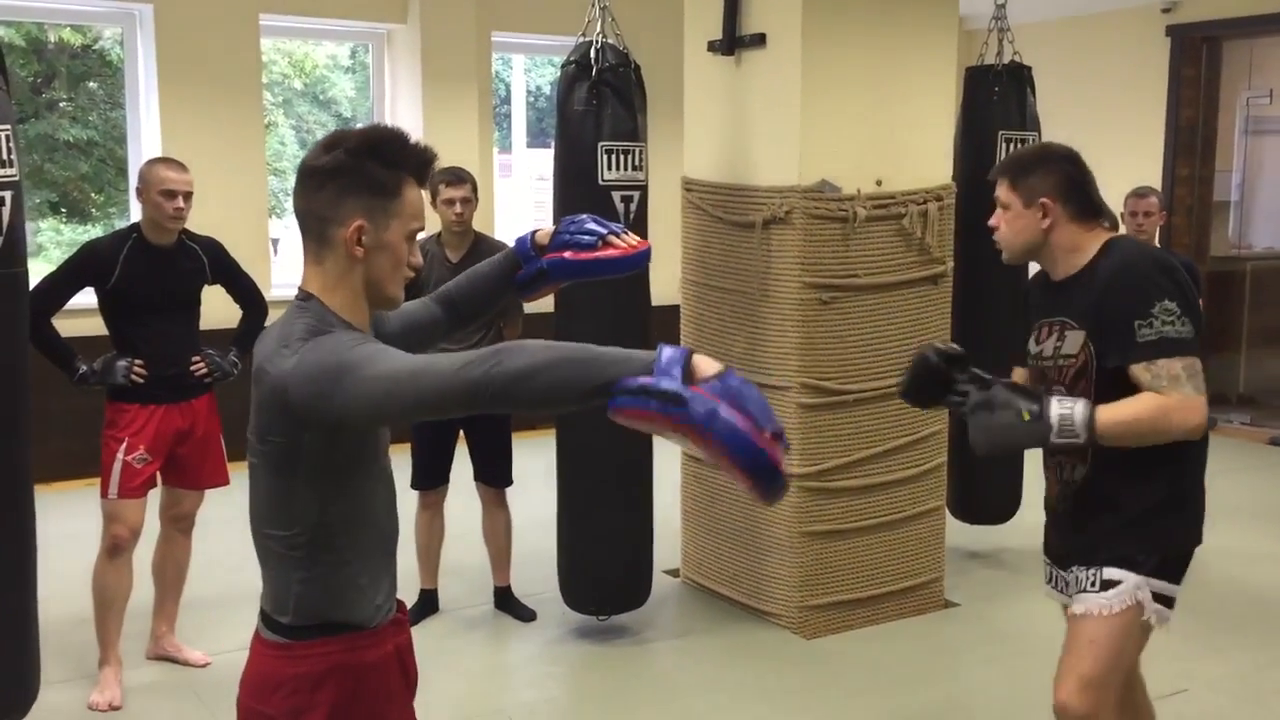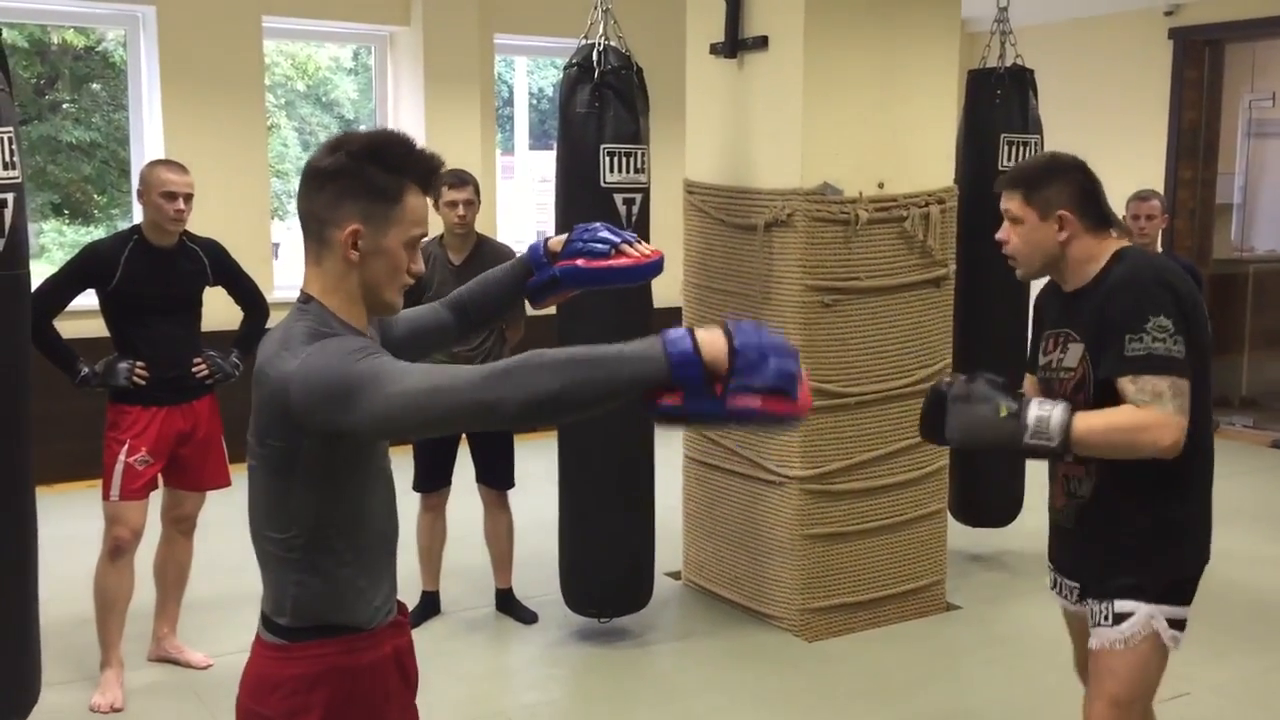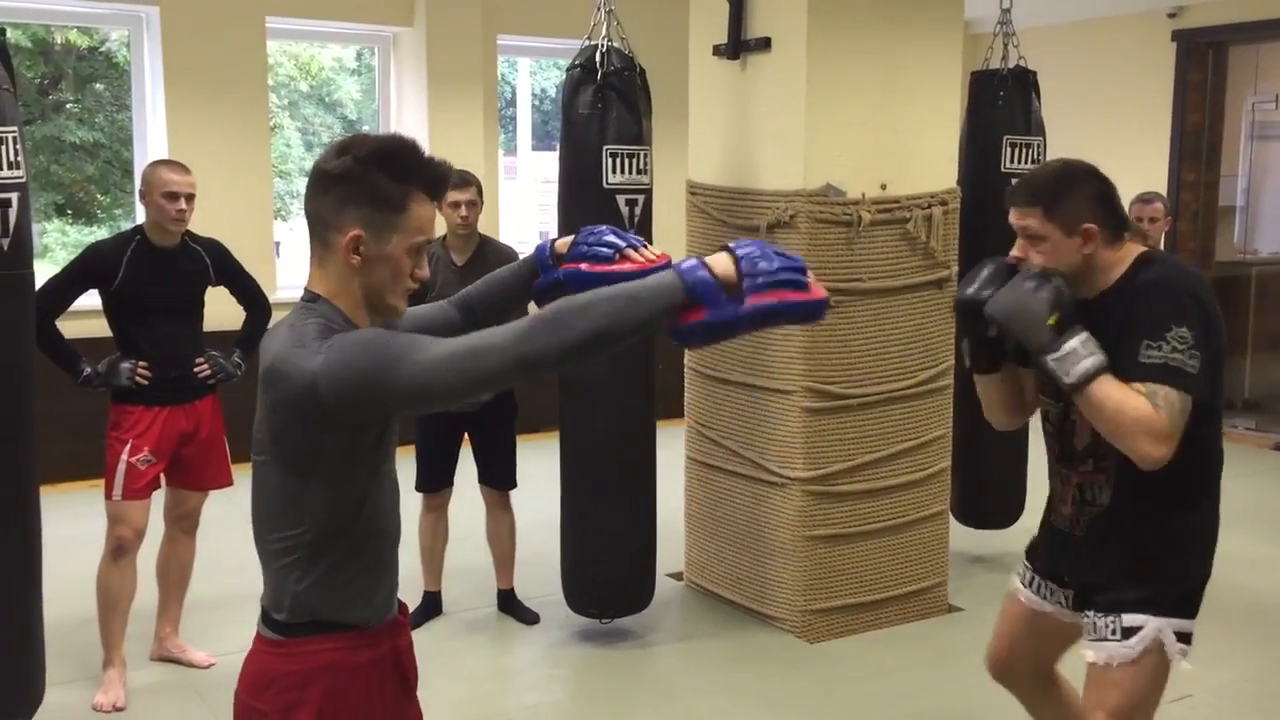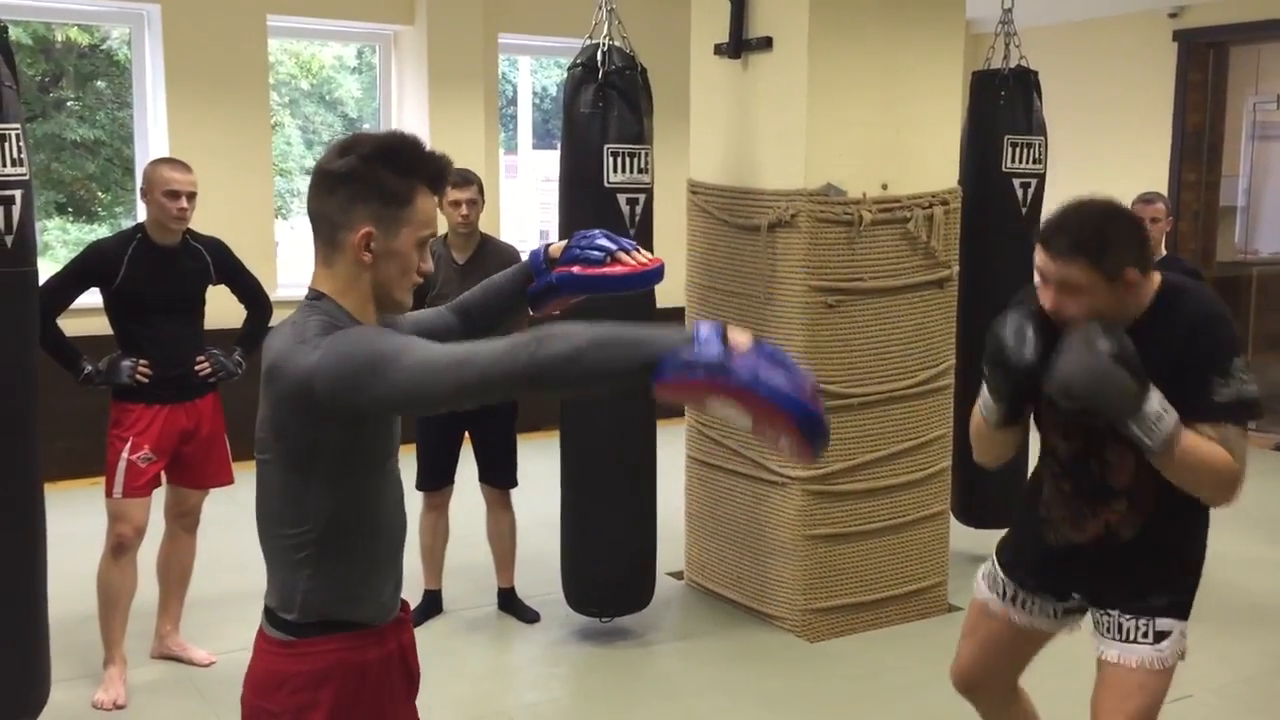
dt=0.2s
person 1, frame 1
left shoulder: (329, 332)
right shoulder: (314, 366)
left elbow: (441, 313)
right elbow: (487, 378)
left wrist: (530, 252)
right wrist: (668, 367)
left hip: (361, 646)
right hip: (320, 672)
person 1, frame 2
left shoulder: (335, 335)
right shoulder: (315, 369)
left elbow: (449, 319)
right elbow: (503, 391)
left wrist: (543, 258)
right wrist: (683, 353)
left hip: (363, 648)
person 1, frame 3
left shoulder: (332, 334)
right shoulder: (332, 364)
left elbow: (456, 316)
right elbow: (535, 344)
left wrist: (548, 260)
right wrist: (702, 279)
left hip: (366, 646)
person 1, frame 4
left shoulder: (332, 334)
right shoulder: (331, 361)
left elbow: (449, 325)
right elbow: (524, 360)
left wrist: (543, 263)
right wrist: (698, 343)
left hip: (365, 647)
person 2, frame 1
left shoulder: (1139, 275)
right shoulder: (1047, 286)
left elbow: (1185, 411)
right elbow: (1029, 398)
left wrist: (1051, 419)
right wrist: (965, 383)
left hip: (1142, 525)
right hip: (1077, 516)
person 2, frame 2
left shoulder: (1143, 288)
right shoulder: (1055, 297)
left elbow: (1161, 430)
right elbow: (1041, 400)
left wrist: (1025, 420)
right wrist: (980, 401)
left hip: (1149, 542)
right hip: (1084, 530)
person 2, frame 3
left shoulder: (1169, 296)
right shoulder: (1059, 292)
left elbow: (1151, 440)
right elbow: (1008, 416)
left wrist: (1061, 343)
right wrist: (987, 345)
left hip: (1152, 554)
right hip: (1071, 533)
right knee: (1010, 664)
person 2, frame 4
left shoulder: (1200, 327)
right shoulder: (1041, 319)
left elbow: (1222, 481)
right elbow: (989, 453)
left wrist: (1138, 407)
right wrist: (1004, 388)
left hip: (1148, 563)
right hip: (1048, 538)
right knee: (975, 677)
person 3, frame 1
left shoulder: (205, 251)
right shoulder: (106, 253)
left elbow: (255, 304)
right elbow: (35, 311)
left wrist: (232, 358)
right wrist: (85, 370)
left hip: (196, 404)
right hip: (135, 409)
left knee: (180, 520)
right knee: (120, 534)
left ankle: (163, 636)
right ankle: (109, 665)
person 3, frame 2
left shoulder: (206, 253)
right shoulder: (107, 255)
left elbow: (256, 306)
right elbow: (36, 314)
left wrist: (233, 360)
right wrist: (86, 372)
left hip: (198, 406)
right hip: (136, 410)
left knee: (181, 521)
right knee: (122, 536)
left ankle: (164, 638)
right ankle: (111, 666)
person 3, frame 3
left shoulder: (208, 253)
right shoulder: (109, 255)
left elbow: (259, 305)
right elbow: (38, 314)
left wrist: (235, 359)
right wrist: (88, 372)
left hip: (200, 406)
right hip: (138, 410)
left knee: (184, 521)
right knee: (124, 535)
left ankle: (166, 637)
right ankle: (113, 666)
person 3, frame 4
left shoulder: (209, 251)
right shoulder: (110, 254)
left elbow: (259, 303)
right elbow: (40, 312)
left wrist: (236, 357)
right wrist: (89, 370)
left hip: (200, 403)
right hip: (139, 408)
left knee: (184, 519)
right knee: (125, 533)
left ankle: (167, 634)
right ankle: (114, 663)
person 4, frame 1
left shoulder: (500, 256)
right shoulder: (415, 258)
left elbow: (513, 324)
right wrist: (433, 357)
left knee: (494, 494)
right knee: (430, 497)
left ankle: (503, 590)
right ankle: (428, 594)
person 4, frame 2
left shoulder: (502, 258)
right shoulder: (418, 260)
left elbow: (515, 326)
left wrist: (484, 360)
right wrist: (435, 359)
left knee: (496, 496)
right knee: (432, 499)
left ankle: (505, 593)
right ankle: (429, 596)
person 4, frame 3
left shoulder: (505, 259)
right shoulder: (421, 261)
left elbow: (518, 326)
left hip: (493, 396)
left knee: (498, 496)
right knee: (434, 499)
left ankle: (506, 593)
right ankle: (431, 596)
person 4, frame 4
left shoulder: (506, 258)
right shoulder: (422, 259)
left elbow: (519, 325)
left hip: (493, 396)
left knee: (498, 495)
right knee: (434, 498)
left ankle: (507, 592)
right ankle: (431, 595)
